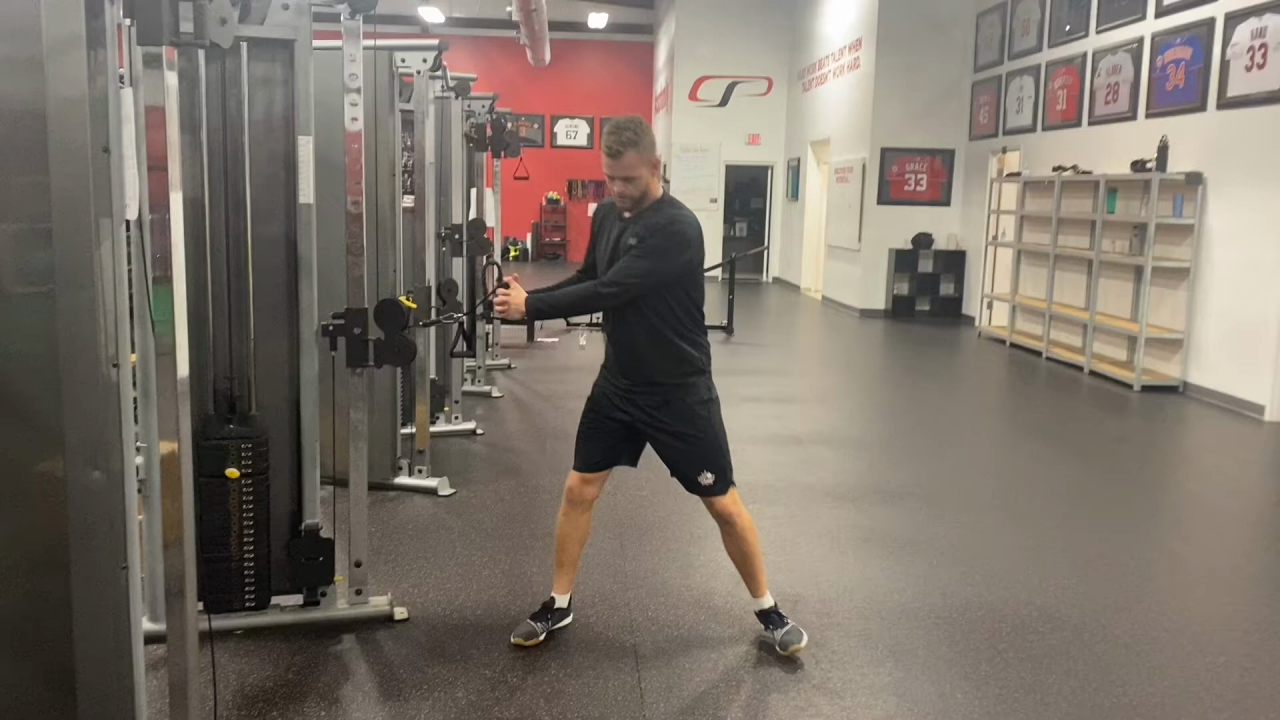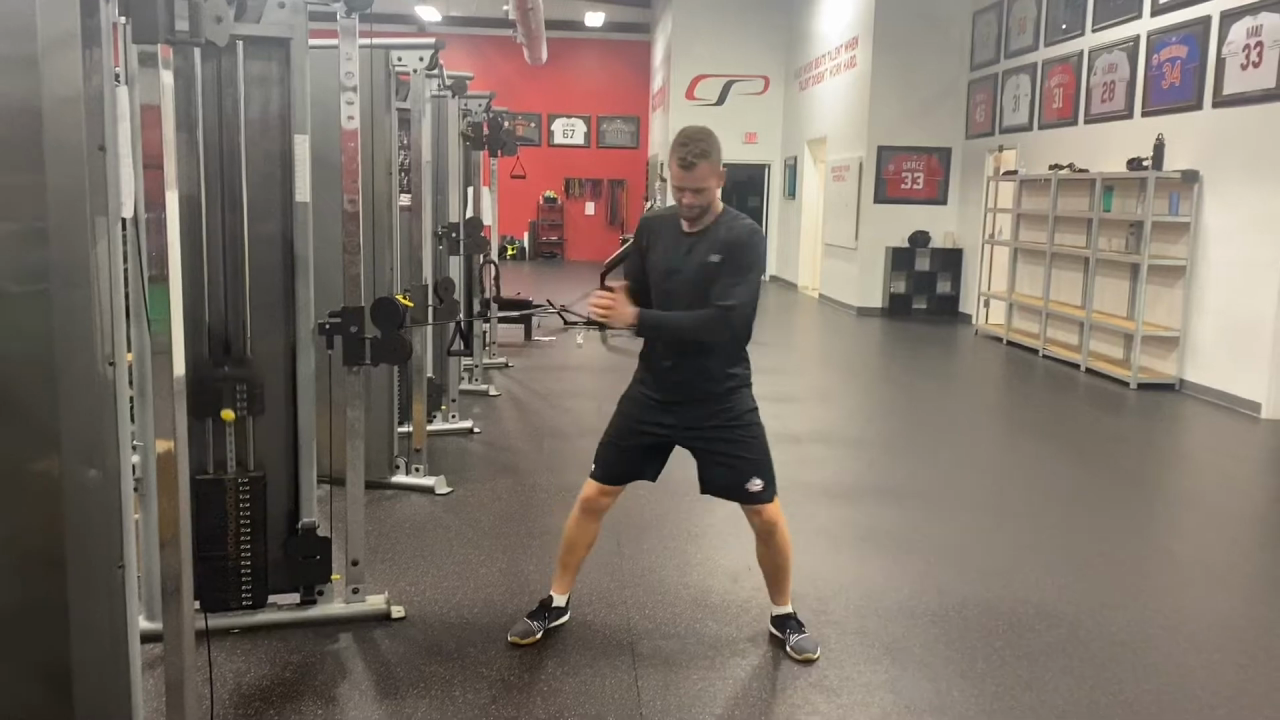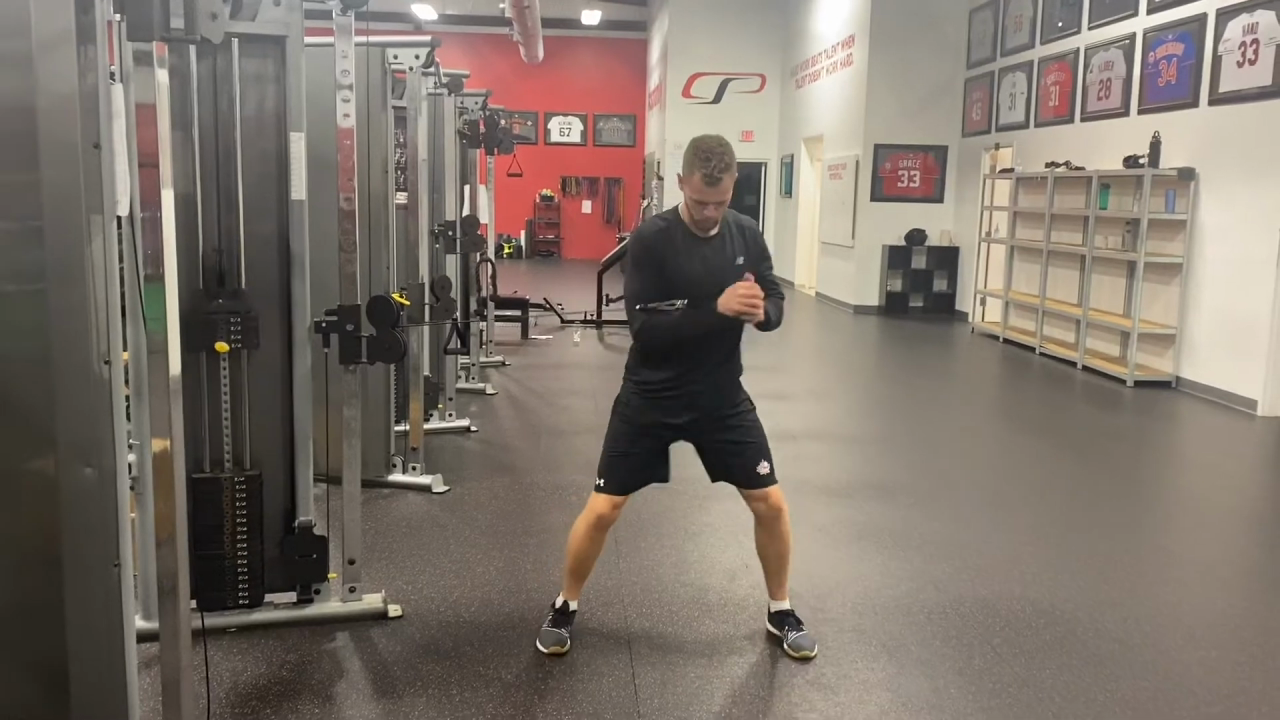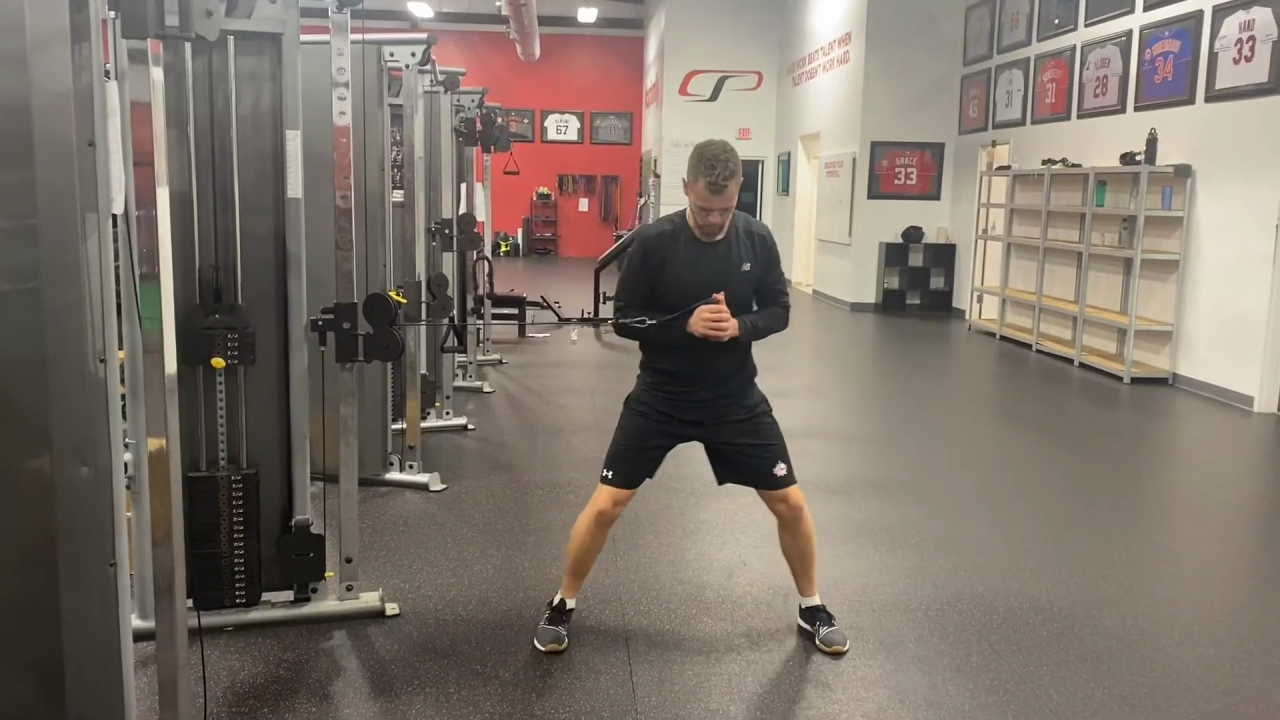
dt=0.3s
person 1, frame 1
left shoulder: (676, 227)
right shoulder: (607, 215)
left elbow: (609, 292)
right elbow: (588, 279)
left wrist: (529, 305)
right wrist: (526, 292)
left hip: (679, 389)
right hip: (619, 380)
left knee: (722, 503)
right knee: (579, 489)
left ankle: (768, 609)
right ankle: (557, 604)
person 1, frame 2
left shoulder: (743, 238)
right shoulder: (653, 227)
left elbow: (724, 325)
right elbow: (635, 292)
left wrist: (638, 318)
right wrist: (614, 303)
left hip: (720, 402)
right hip: (653, 394)
left knee: (766, 515)
right knee: (594, 497)
left ankle: (783, 616)
right ankle: (556, 602)
person 1, frame 3
left shoulder: (746, 234)
right shoulder: (651, 237)
left elbow: (775, 308)
right elbow: (645, 329)
left wrist: (759, 309)
right wrist: (717, 309)
left hip: (722, 396)
right hip: (650, 397)
left knee: (771, 503)
right knee: (603, 510)
left ankle: (780, 612)
right ankle: (564, 609)
person 1, frame 4
left shoulder: (756, 239)
right shoulder: (654, 241)
left elbow: (779, 311)
right elbow: (625, 321)
left wrist: (739, 326)
right wrist: (687, 324)
left hip: (735, 399)
right hip: (661, 398)
left knee: (790, 504)
right knee: (606, 506)
left ankle: (812, 608)
right ankle: (562, 605)
